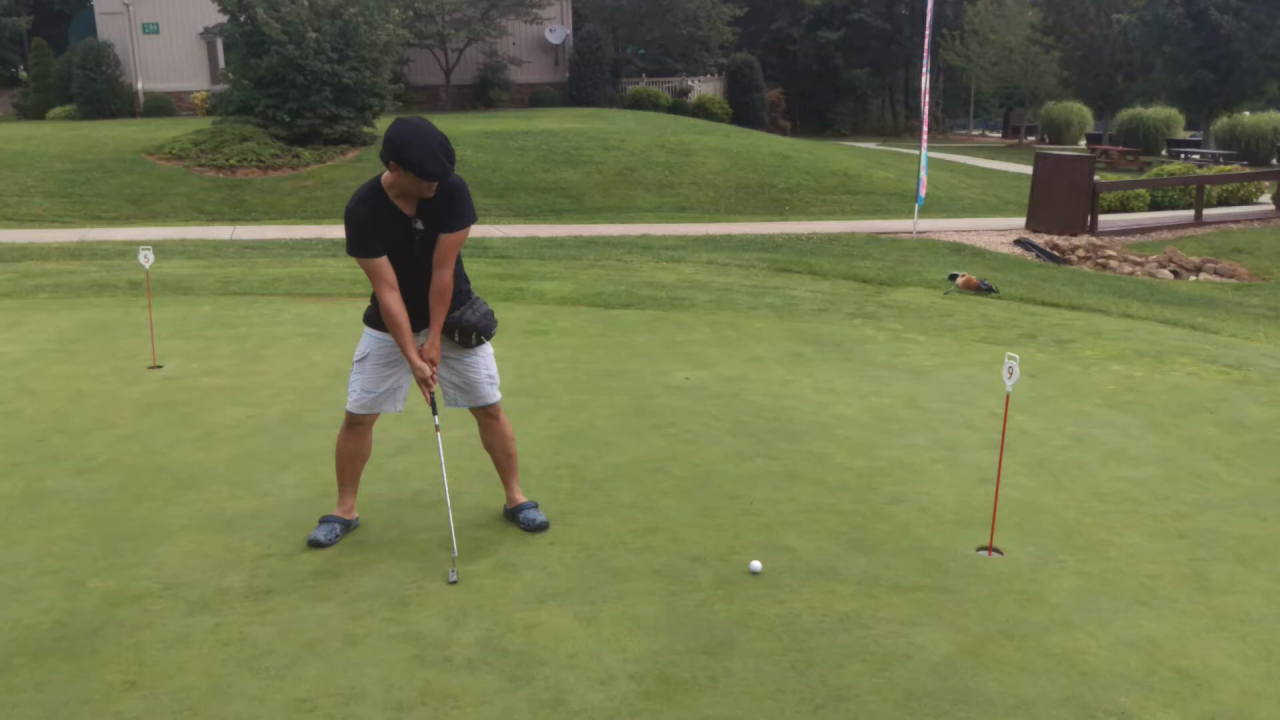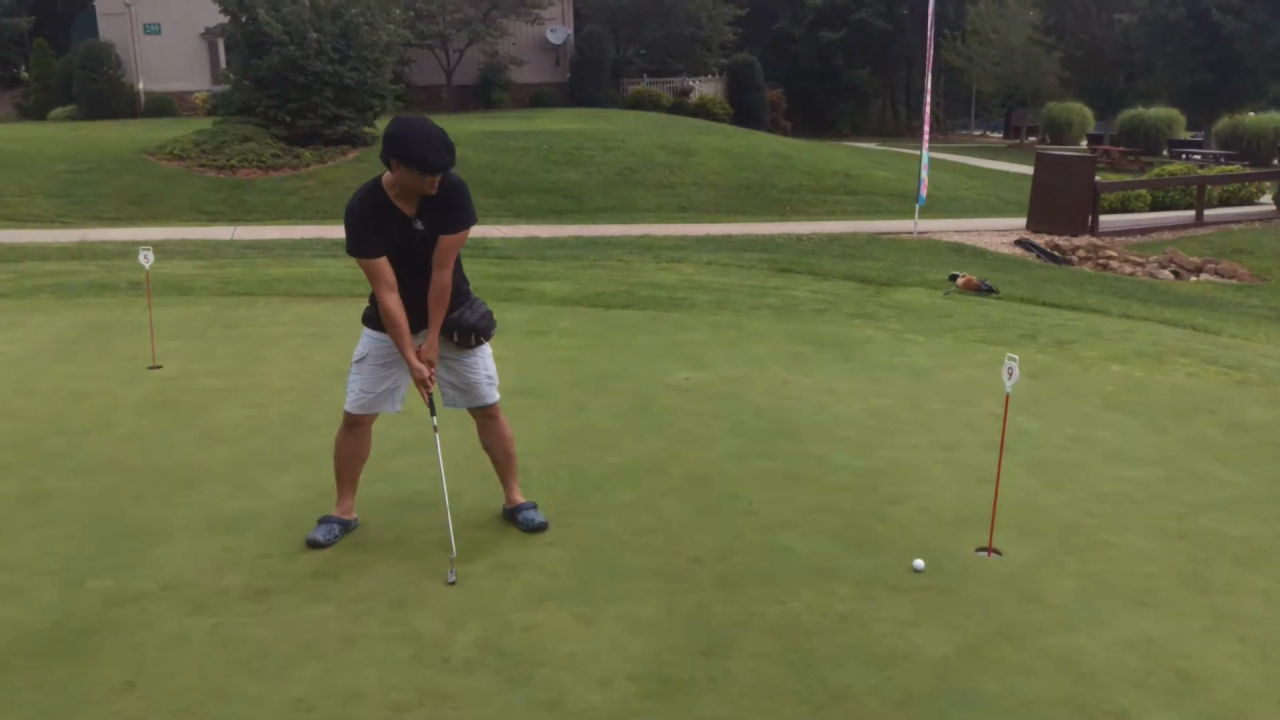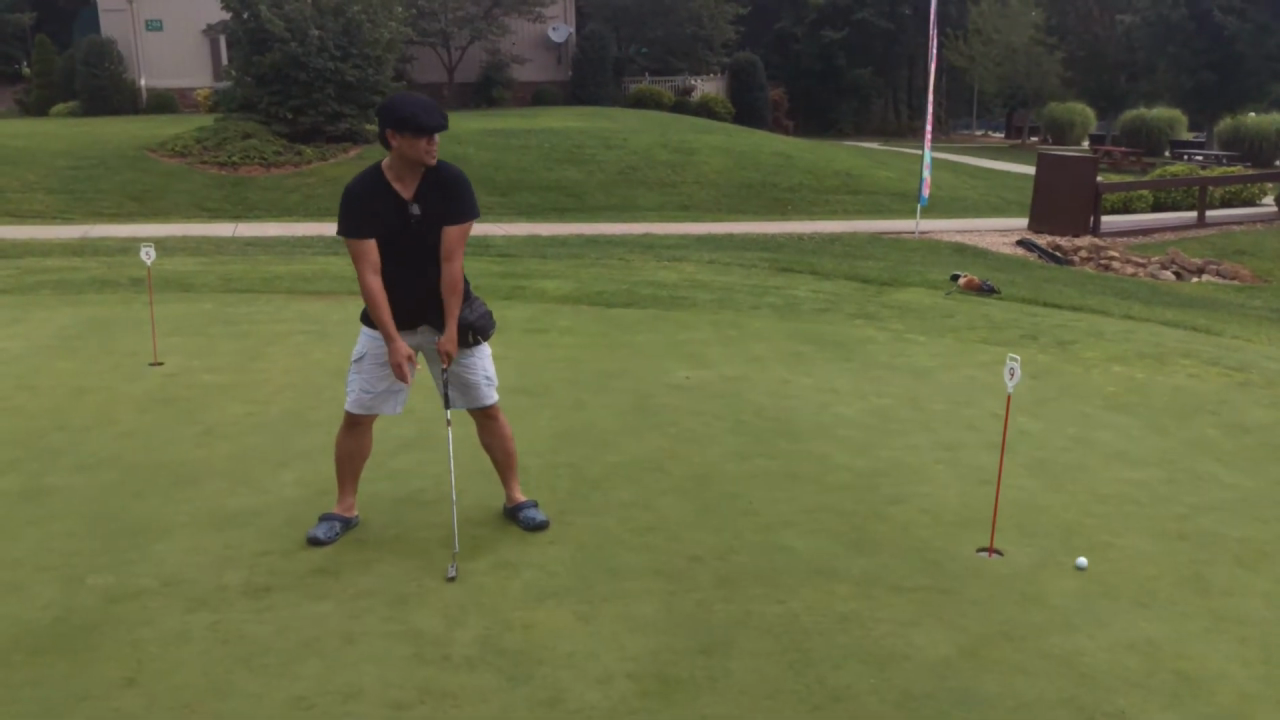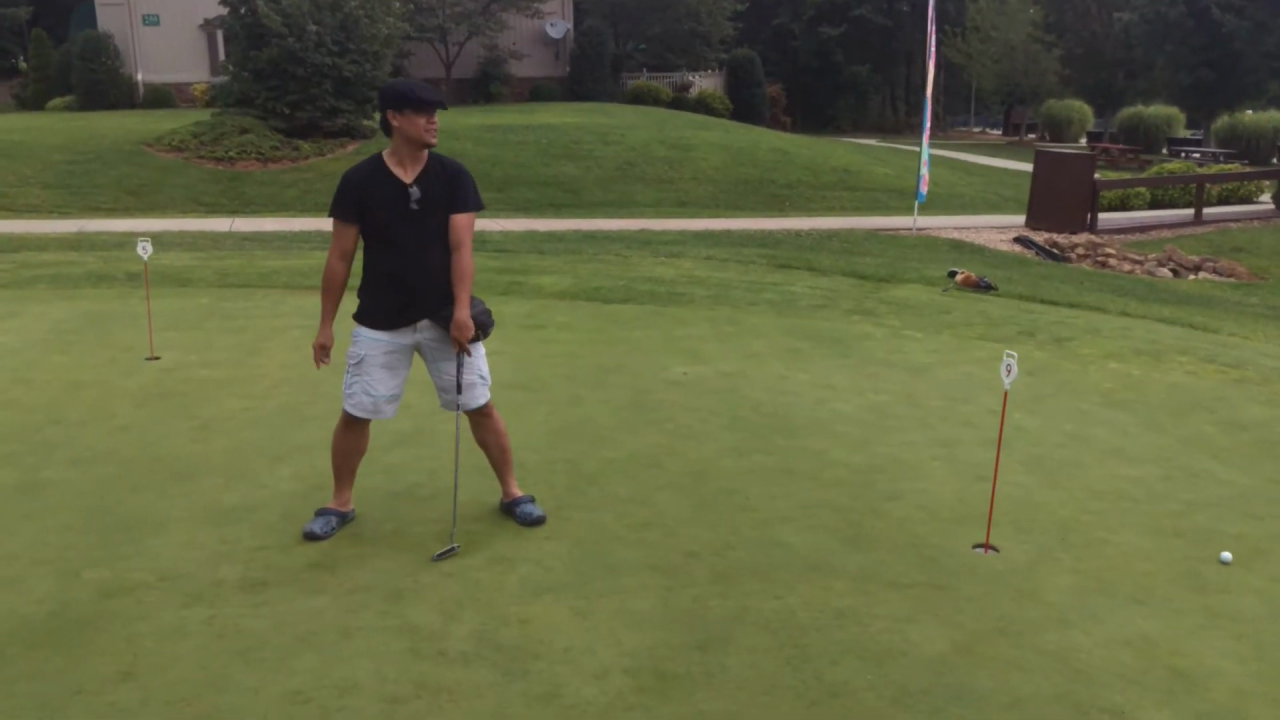
dt=0.4s
person 1, frame 1
left shoulder: (452, 190)
right shoulder: (362, 209)
left elbow: (443, 269)
right elbow: (387, 290)
left wrist: (435, 339)
right wrist: (411, 356)
left hip: (453, 316)
right hip: (390, 324)
left knee: (489, 407)
right knee: (358, 415)
left ankle: (515, 498)
right ankle: (345, 511)
person 1, frame 2
left shoulder: (453, 191)
right shoulder: (363, 209)
left elbow: (442, 271)
right elbow: (387, 291)
left wrist: (433, 340)
right wrist: (409, 358)
left hip: (453, 317)
right hip: (388, 324)
left knee: (488, 408)
right knee: (356, 415)
left ankle: (515, 499)
right ankle: (343, 511)
person 1, frame 3
left shoulder: (452, 182)
right shoulder: (361, 193)
left elbow: (452, 262)
right elbow: (369, 274)
left wrist: (450, 329)
right wrist: (394, 341)
left hip: (446, 319)
right hip: (388, 324)
left knee: (487, 407)
right knee: (357, 415)
left ankle: (515, 497)
right ankle: (345, 508)
person 1, frame 4
left shoulder: (454, 176)
right shoulder: (358, 181)
left elbow: (461, 248)
right elbow: (339, 259)
left wrist: (462, 311)
right wrist: (325, 325)
left hip: (444, 318)
right hip: (379, 323)
left knee: (480, 406)
right knee: (355, 414)
left ankle: (511, 492)
right ankle: (340, 503)
